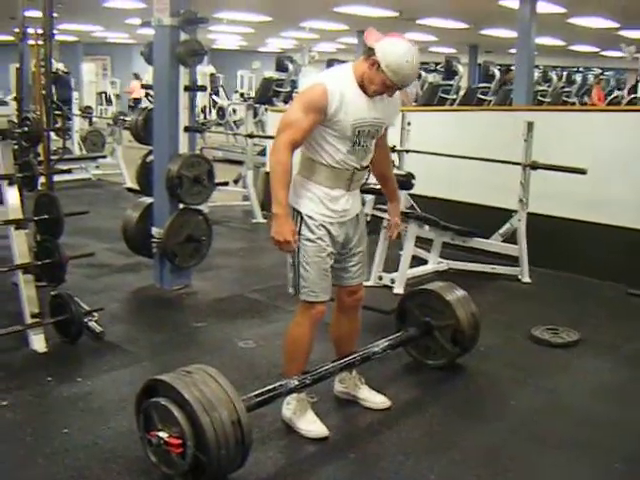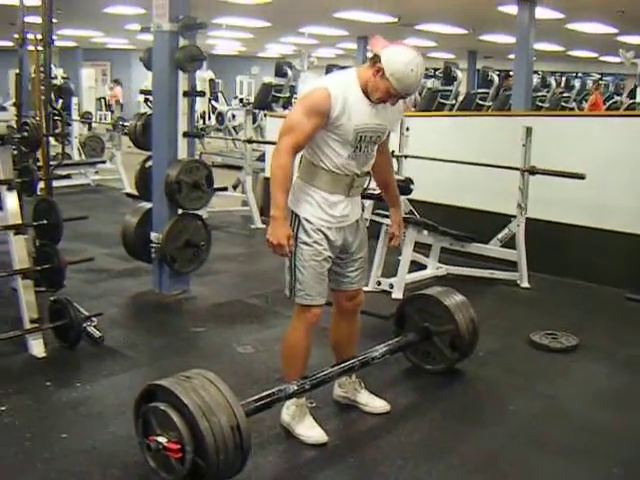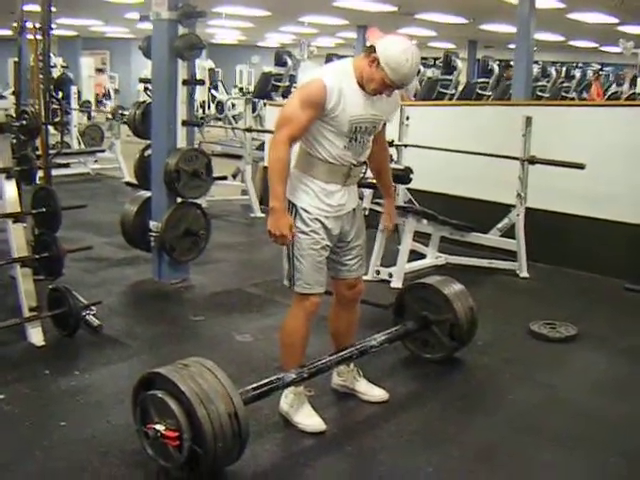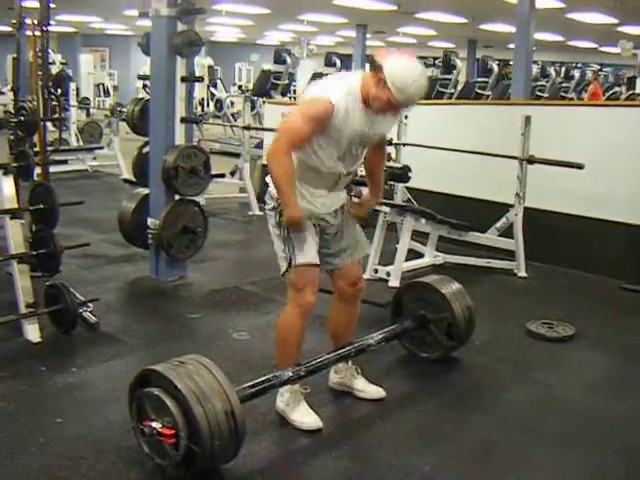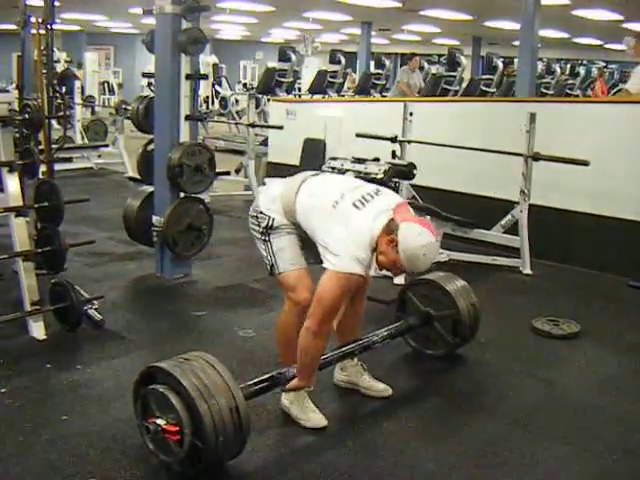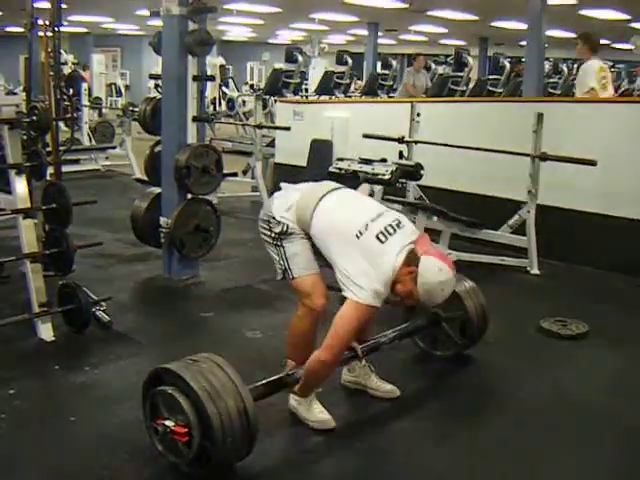
dt=0.5s
person 1, frame 1
left shoulder: (388, 100)
right shoulder: (324, 90)
right elbow: (283, 146)
left wrist: (393, 200)
right wrist: (280, 214)
left hip: (351, 209)
right hip: (313, 210)
left knee: (352, 298)
right knee: (312, 308)
left ankle: (348, 379)
right ankle: (295, 401)
person 1, frame 2
left shoulder: (391, 107)
right shoulder: (328, 93)
right elbow: (285, 149)
left wrist: (395, 207)
right wrist: (277, 217)
left hip: (351, 214)
right hip: (312, 215)
left knee: (351, 302)
right knee: (309, 312)
left ankle: (347, 384)
right ankle: (294, 405)
person 1, frame 3
left shoulder: (387, 96)
right shoulder: (323, 86)
right elbow: (281, 141)
left wrist: (388, 195)
right wrist: (276, 208)
left hip: (348, 204)
right hip: (308, 205)
left knee: (351, 290)
right knee: (308, 300)
left ankle: (345, 372)
right ankle: (292, 394)
person 1, frame 4
left shoulder: (386, 106)
right shoulder: (329, 100)
right elbow: (279, 149)
left wrist: (375, 193)
right wrist: (291, 206)
left hip: (335, 202)
right hip: (296, 202)
left knee: (351, 286)
right knee: (304, 295)
left ankle: (343, 370)
right ankle: (289, 392)
person 1, frame 5
left shoulder: (398, 211)
right shoulder: (352, 255)
right elbow: (316, 325)
left wrist: (339, 300)
right wrist: (303, 383)
left hip: (307, 196)
right hip: (272, 211)
left knee: (358, 282)
right knee: (300, 295)
left ankle: (349, 368)
right ankle: (293, 393)
person 1, frame 6
left shoulder: (412, 239)
right shoulder: (372, 284)
right elbow: (328, 355)
right wrist: (302, 392)
left hip: (318, 199)
right hip: (283, 215)
right knee: (314, 302)
left ankle: (357, 369)
right ankle: (300, 396)
